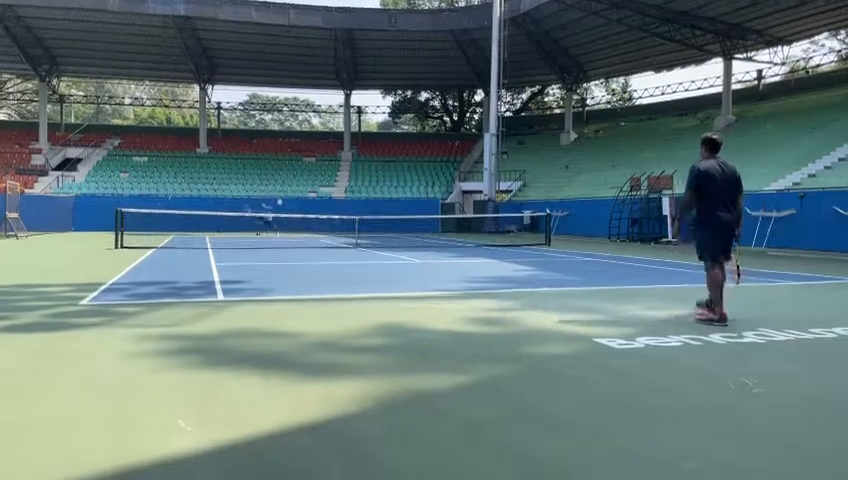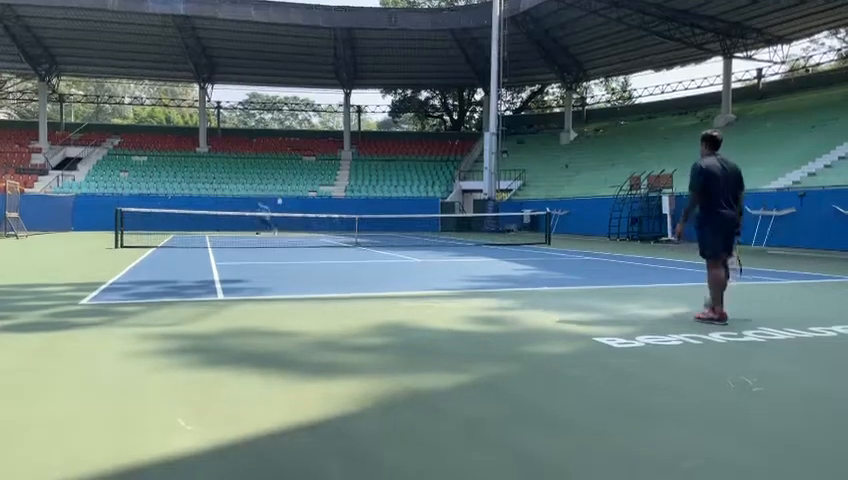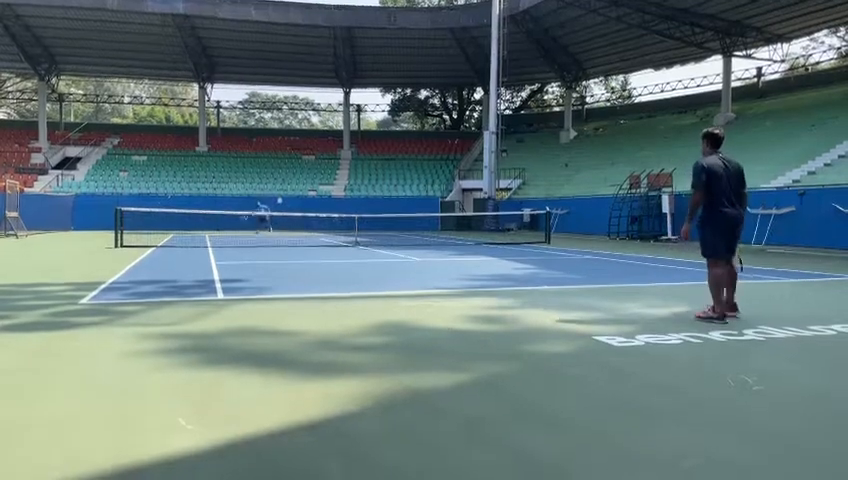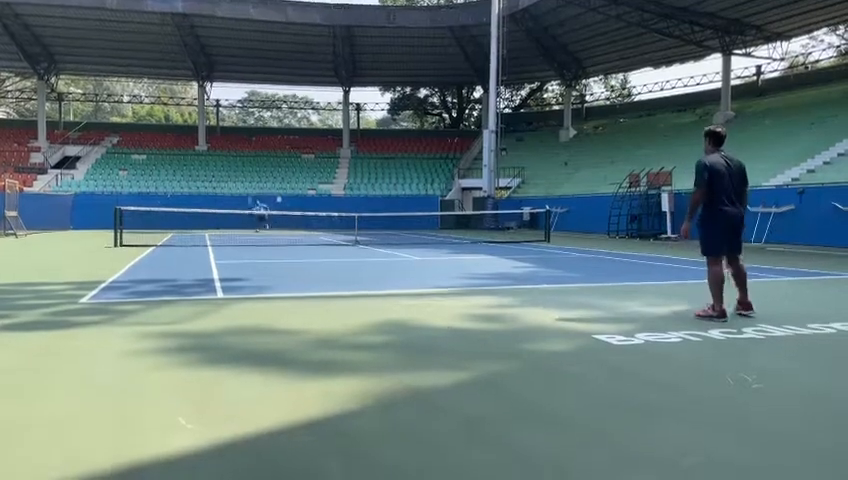
dt=0.1s
person 1, frame 1
left shoulder: (699, 169)
right shoulder: (732, 170)
left elbow: (689, 199)
right elbow: (739, 201)
left wrist: (679, 219)
right wrist: (737, 225)
left hip: (707, 223)
right hip: (727, 223)
left knee: (712, 265)
right knee: (719, 264)
left ankle: (718, 312)
right ankle: (712, 302)
person 1, frame 2
left shoulder: (701, 166)
right shoulder: (733, 167)
left elbow: (694, 197)
right elbow: (740, 196)
left wrist: (682, 222)
right wrist: (738, 220)
left hip: (711, 221)
right hip: (731, 220)
left knee: (714, 264)
right knee: (723, 262)
left ankle: (717, 311)
right ankle: (716, 303)
person 1, frame 3
left shoulder: (702, 165)
right shoulder: (735, 165)
left elbow: (698, 196)
right elbow: (743, 194)
left wrist: (688, 222)
right wrist: (739, 216)
left hip: (713, 220)
right hip: (733, 219)
left knee: (715, 263)
right knee: (728, 262)
left ankle: (718, 310)
right ankle: (730, 303)
person 1, frame 4
left shoulder: (705, 163)
right shoulder: (738, 164)
left elbow: (699, 194)
right elbow: (744, 193)
left wrist: (688, 220)
left hip: (714, 218)
right hip: (736, 217)
left knee: (714, 262)
right knee: (734, 259)
left ankle: (717, 309)
right ankle: (744, 303)
